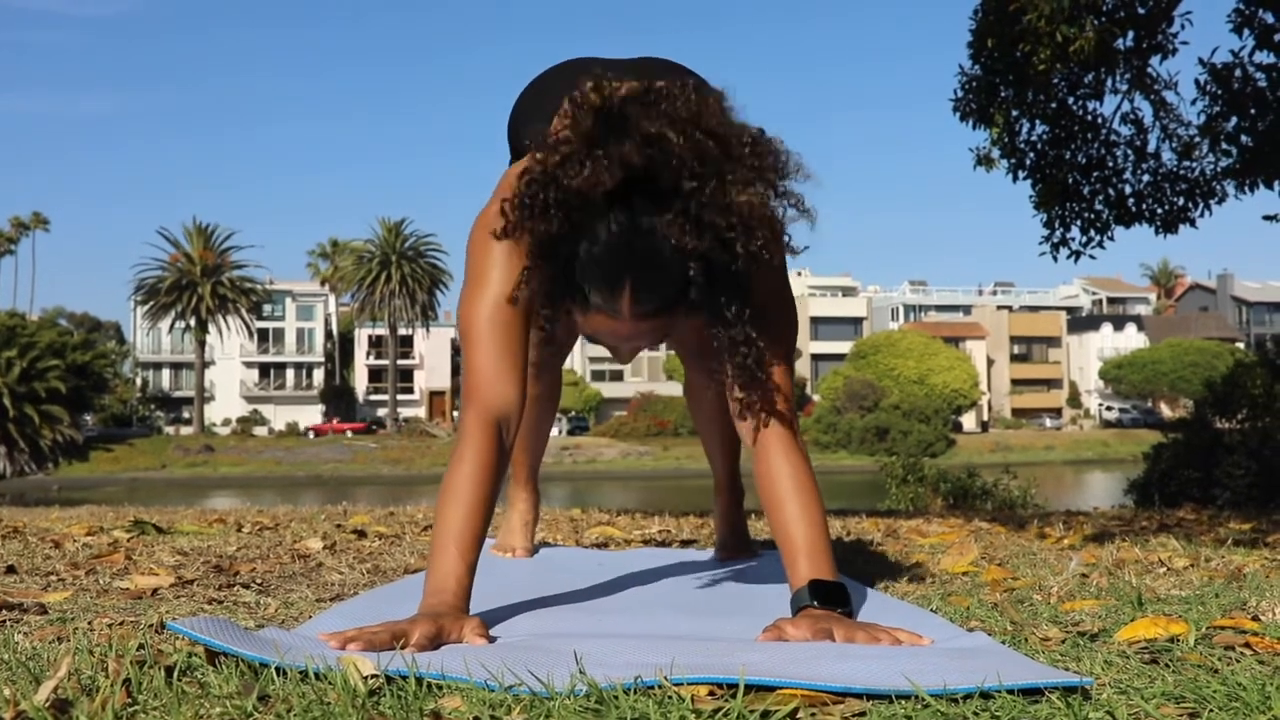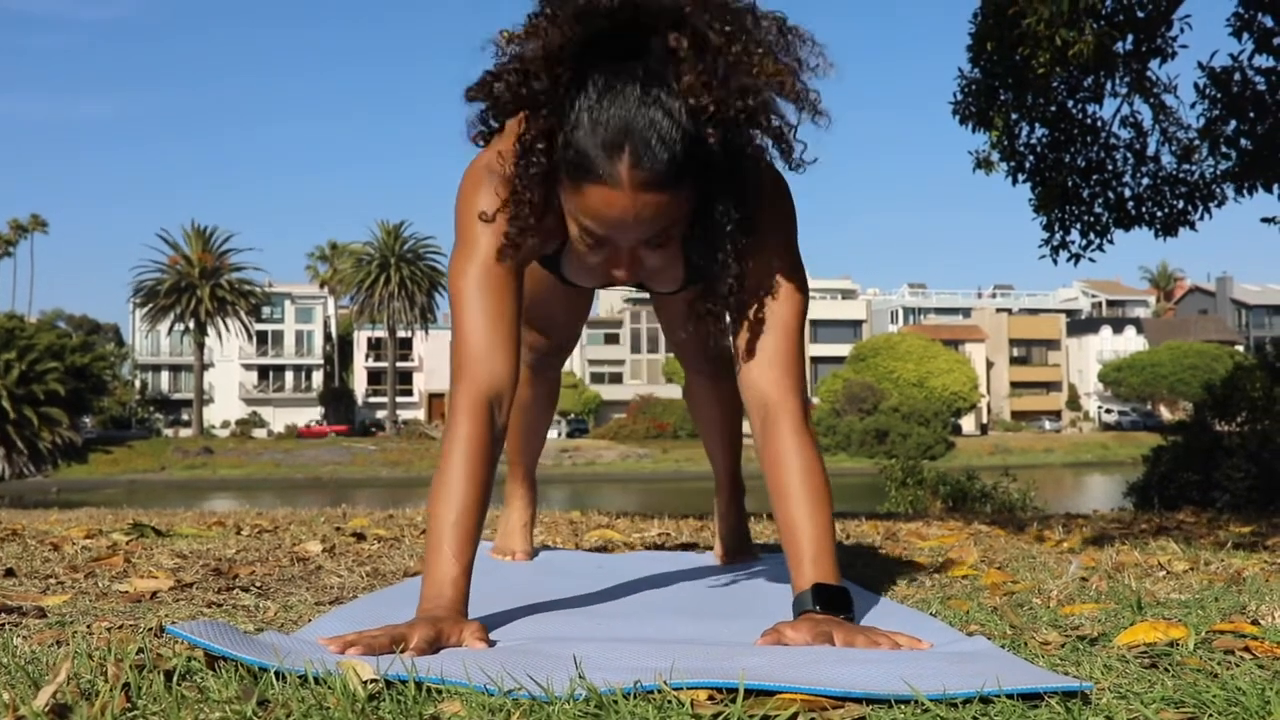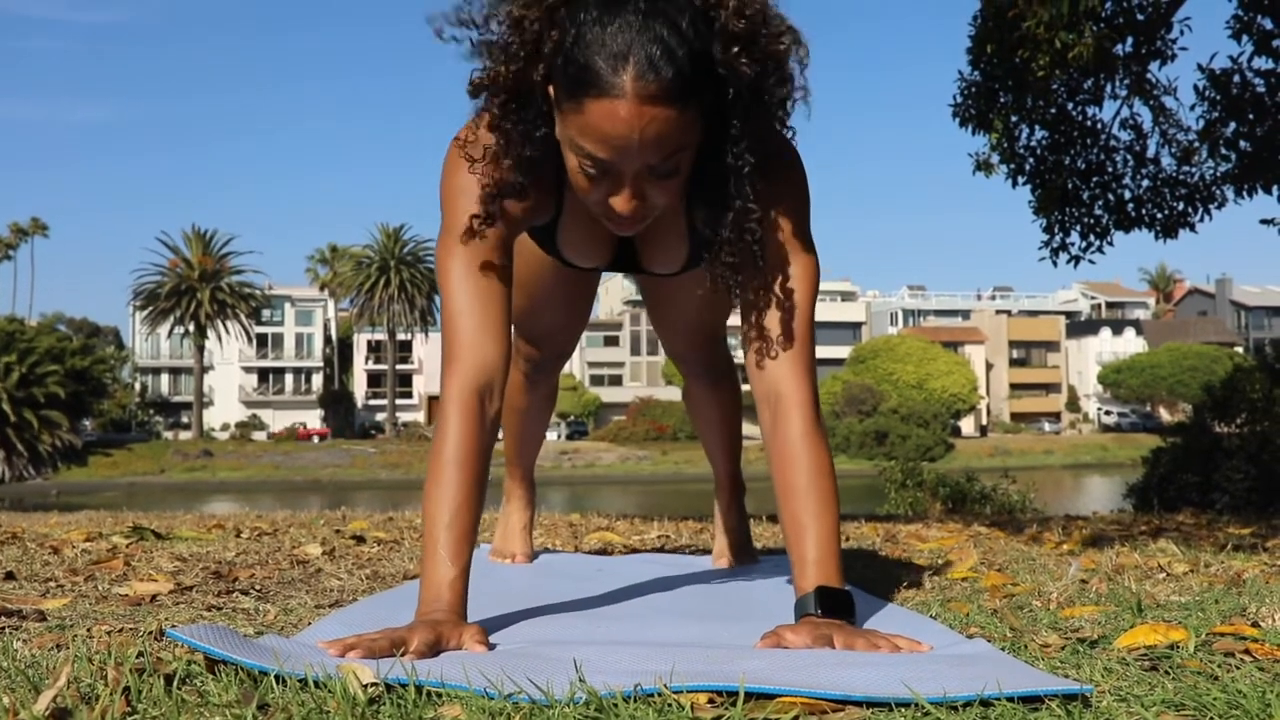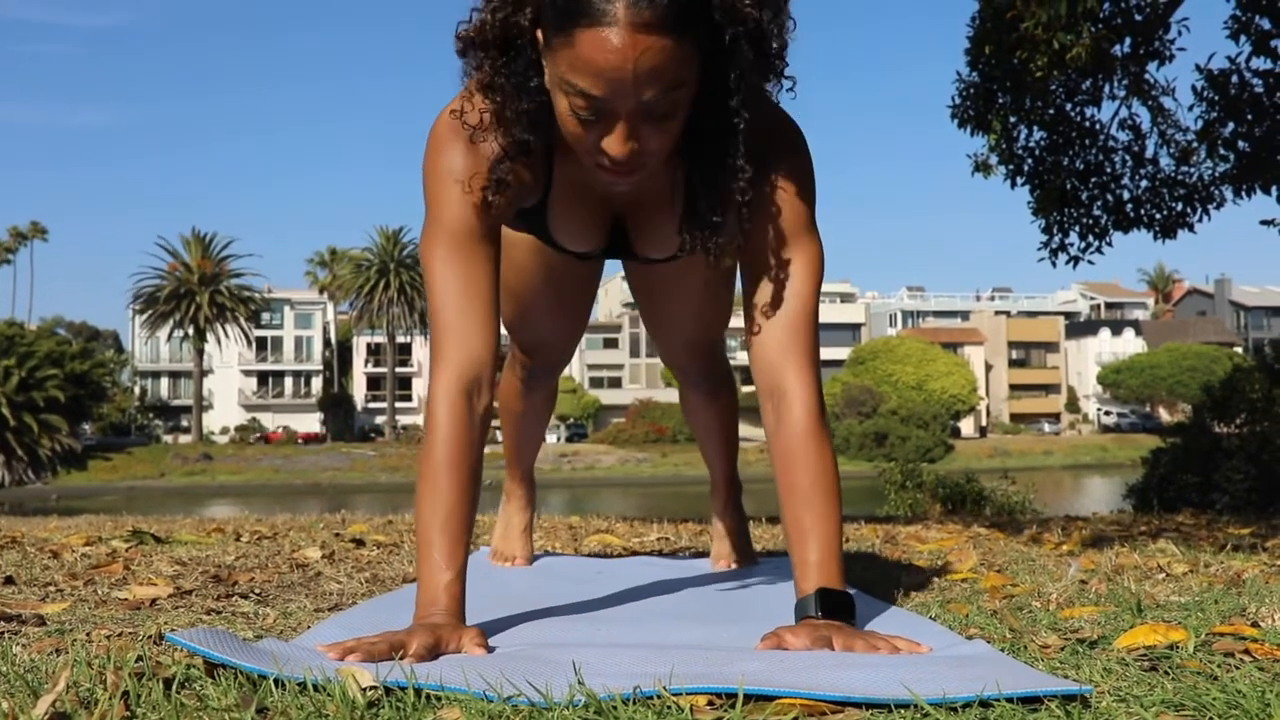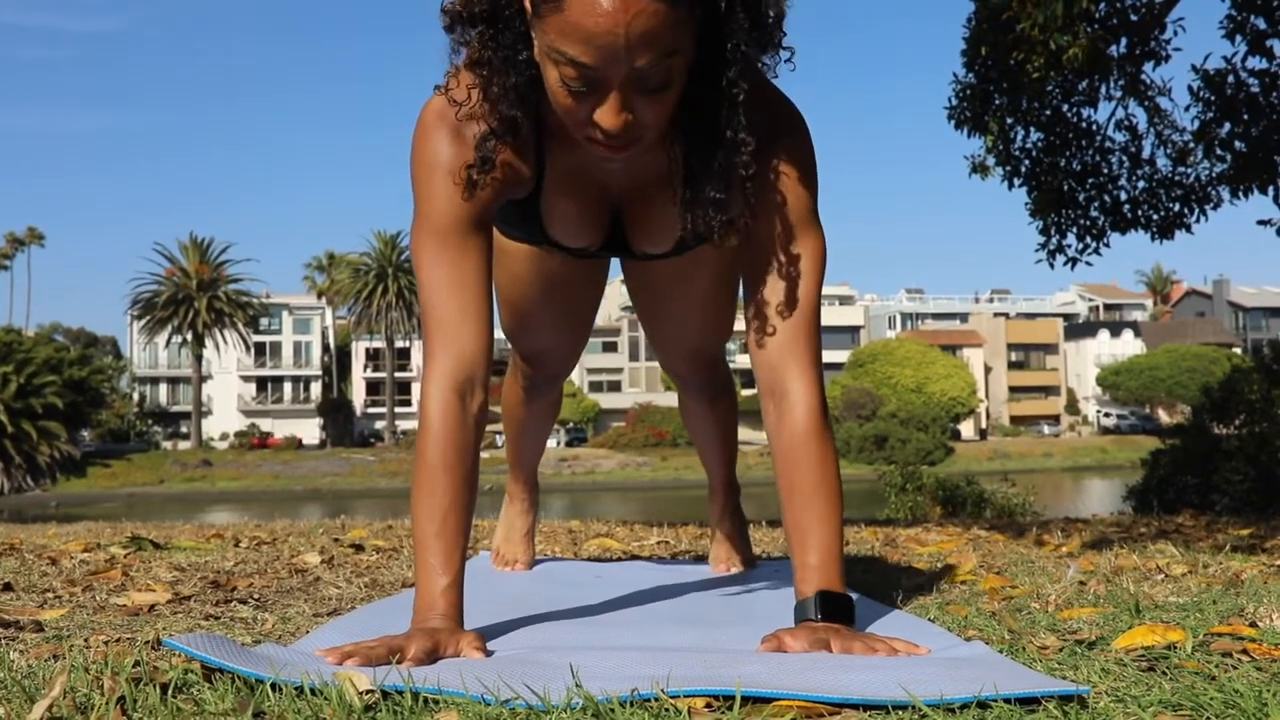
dt=0.3s
person 1, frame 1
left shoulder: (734, 235)
right shoulder: (515, 226)
left elbow: (772, 419)
right elbow: (485, 421)
left wrist: (821, 600)
right wrist: (442, 605)
left knee: (712, 351)
right knee: (537, 348)
left ankle: (727, 500)
right ankle: (522, 497)
person 1, frame 2
left shoulder: (750, 195)
right shoulder: (505, 181)
left elbow: (777, 402)
right elbow: (478, 397)
left wrist: (822, 601)
right wrist: (441, 606)
right hip: (552, 213)
left knee: (706, 353)
right knee: (539, 348)
left ankle: (728, 500)
right ankle: (520, 495)
person 1, frame 3
left shoulder: (761, 168)
right shoulder: (498, 152)
left elbow: (786, 389)
right elbow: (471, 385)
left wrist: (824, 604)
right wrist: (440, 608)
right hip: (555, 226)
left knee: (702, 357)
right knee: (537, 354)
left ankle: (729, 501)
right ankle: (518, 494)
person 1, frame 4
left shoulder: (759, 146)
right shoulder: (479, 133)
left elbow: (789, 382)
right elbow: (461, 380)
left wrist: (824, 604)
right wrist: (438, 609)
left hip: (683, 226)
right hip: (546, 217)
right knee: (538, 355)
left ankle: (726, 500)
right ankle: (517, 494)
person 1, frame 5
left shoulder: (759, 128)
right shoulder: (465, 121)
left elbow: (790, 380)
right elbow: (454, 379)
left wrist: (823, 606)
right wrist: (436, 615)
left hip: (688, 223)
right hip: (541, 219)
right knee: (541, 363)
left ankle: (724, 504)
right ankle: (520, 496)
